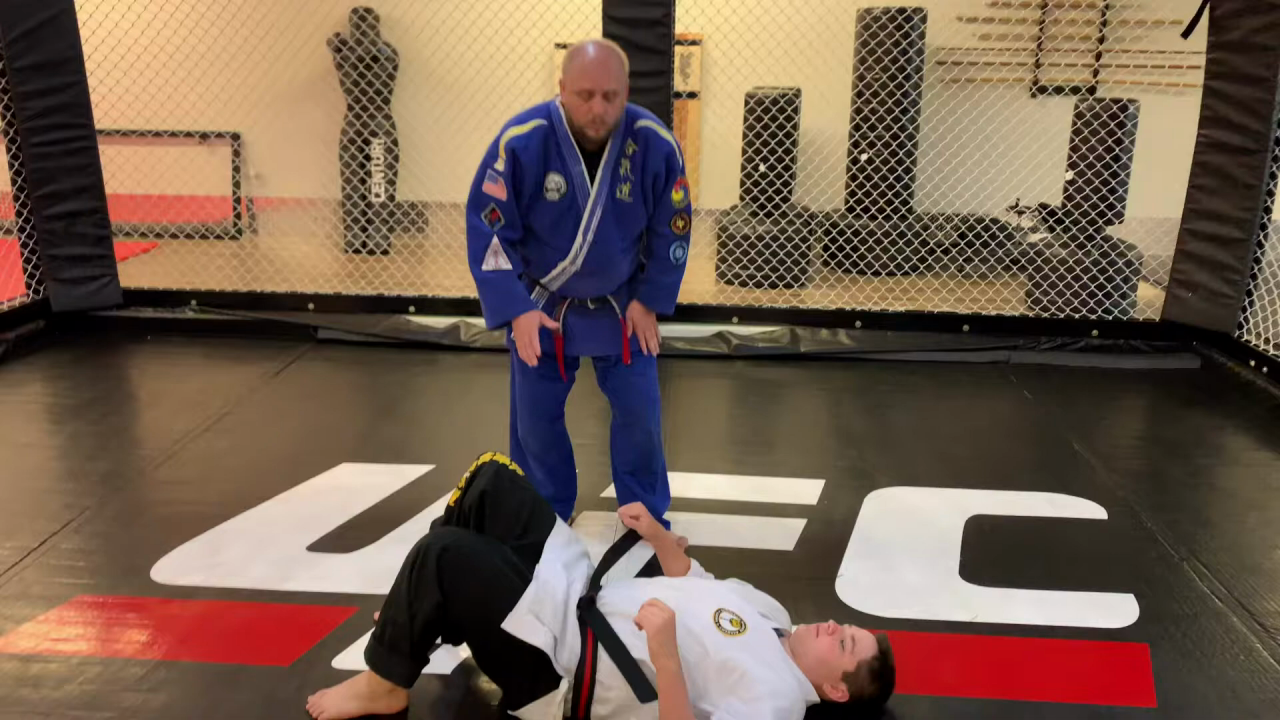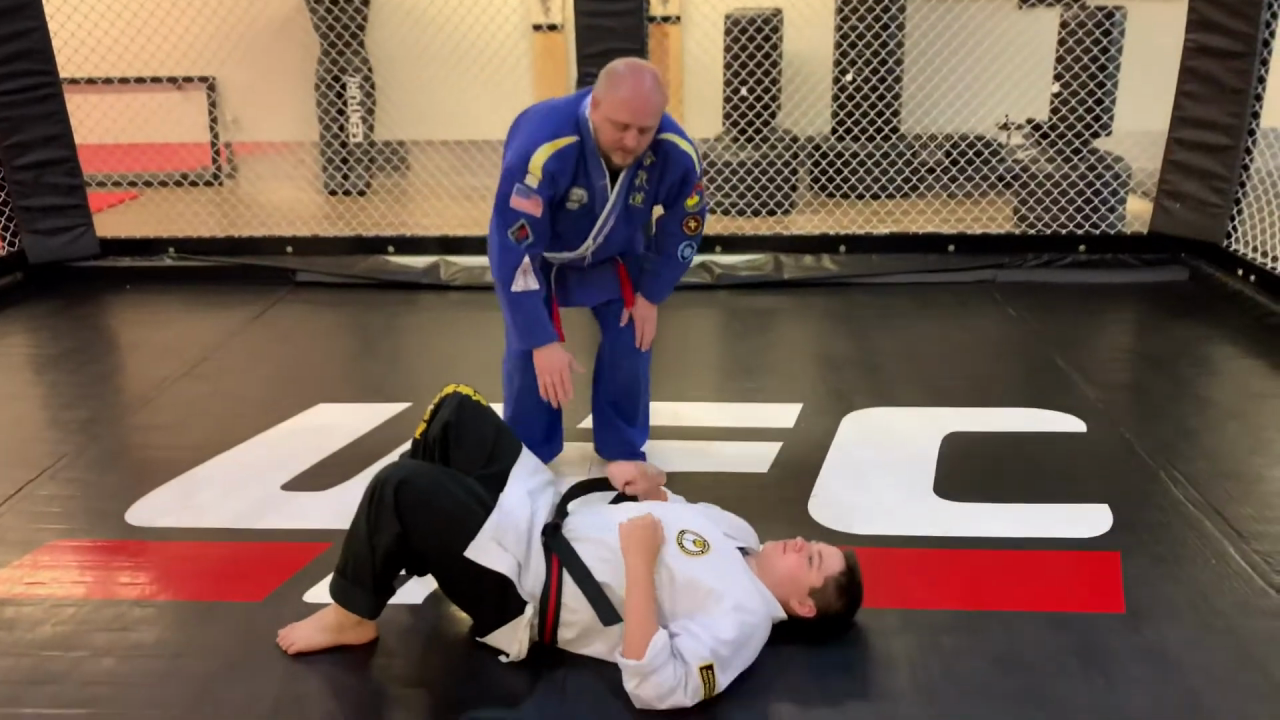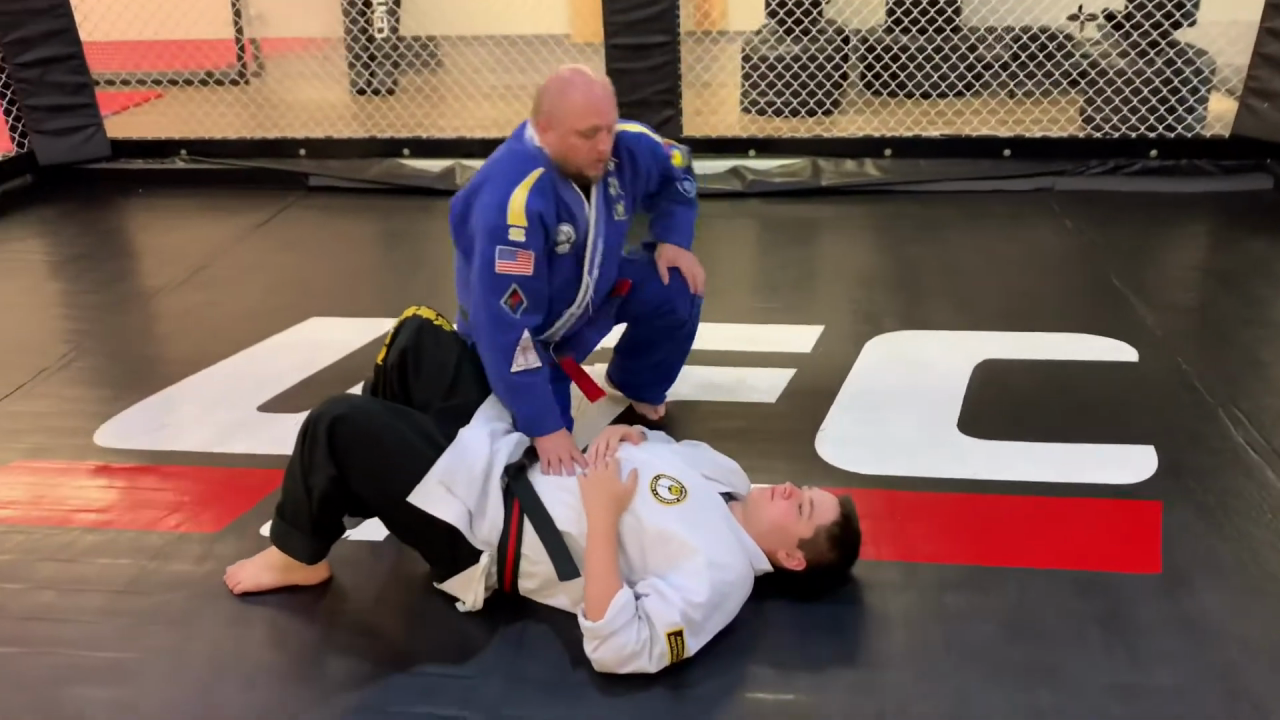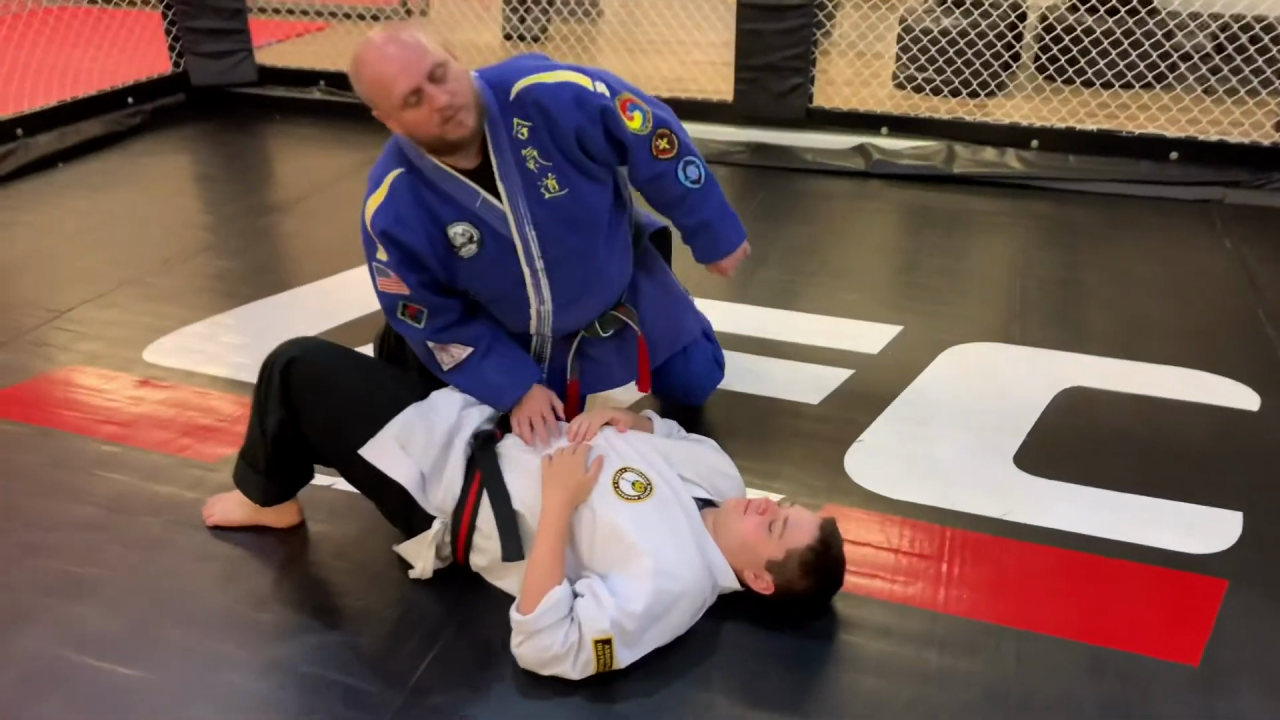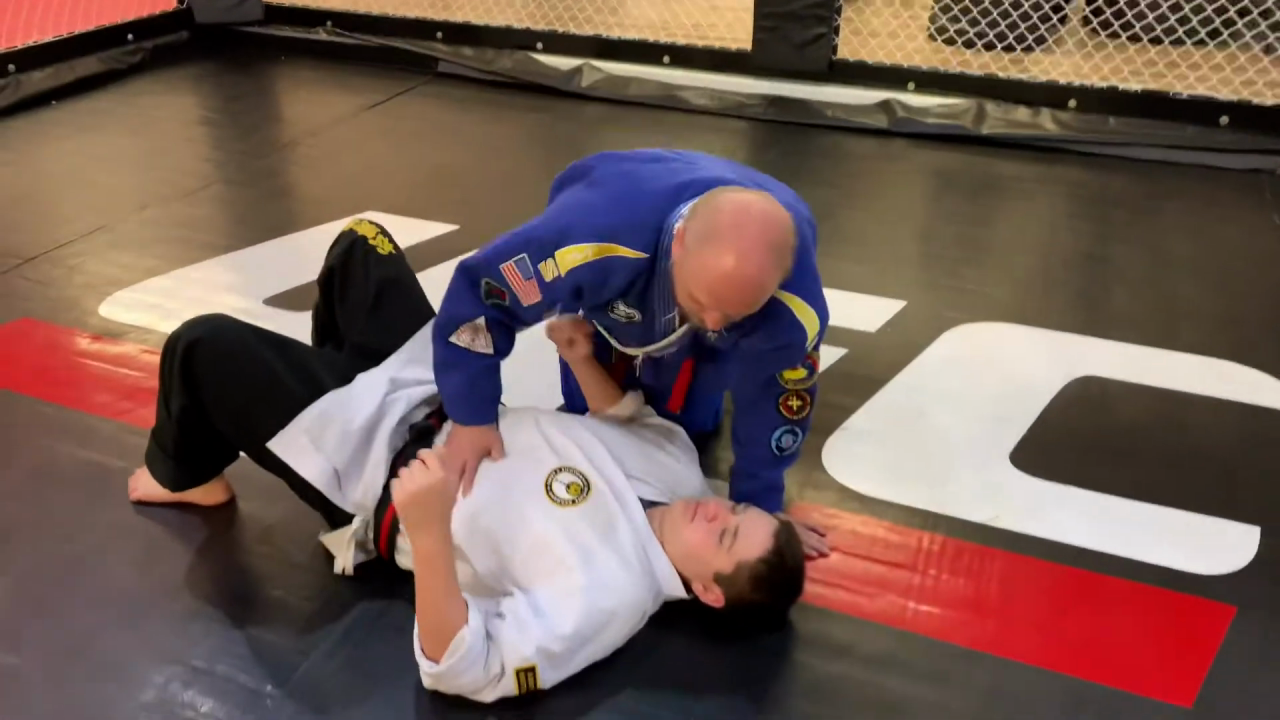
dt=1s
person 1, frame 1
right shoulder: (772, 616)
right elbow: (697, 585)
left wrist: (665, 653)
right wrist: (659, 536)
left hip: (555, 667)
right hip: (584, 594)
left knee: (442, 557)
right knee: (492, 478)
right ankle: (421, 615)
person 1, frame 2
left shoulder: (743, 618)
right shoulder: (740, 535)
left elbow: (654, 685)
right elbow: (672, 511)
left wrist: (640, 563)
right wrist: (645, 479)
left hip: (523, 587)
right hip: (550, 515)
left knee: (399, 487)
right knee: (457, 410)
left ankle: (352, 617)
right ankle: (398, 546)
person 1, frame 3
left shoulder: (718, 574)
right shoulder: (729, 479)
left elbow: (617, 649)
right elbow: (663, 447)
left wrist: (601, 513)
right wrist: (625, 434)
left hip: (479, 526)
right hip: (511, 451)
left knee: (337, 424)
right knee: (419, 332)
left ankle: (298, 557)
right ankle: (364, 472)
person 1, frame 4
left shoulder: (670, 583)
right shoulder: (719, 476)
left elbow: (544, 647)
right elbow: (668, 432)
left wrist: (558, 502)
right wrist: (625, 419)
left hip: (449, 489)
right hip: (498, 425)
left knee: (297, 367)
left ankle: (264, 499)
right ankle: (393, 393)
person 1, frame 5
left shoulder: (608, 595)
right shoulder: (677, 465)
left elbow: (458, 668)
right elbow: (623, 421)
left wrist: (429, 530)
right wrist: (582, 356)
left hip: (380, 472)
right hip: (441, 403)
left knee: (203, 346)
right knee: (361, 242)
left ankle: (185, 477)
right ankle: (332, 375)
person 2, frame 1
left shoulder: (654, 143)
right shoulder: (521, 142)
left elbow: (672, 230)
right elbow: (486, 231)
left wrist: (650, 301)
right wrist: (516, 309)
left hip: (621, 305)
right hip: (541, 306)
left knee: (639, 410)
right knee: (536, 416)
left ankle: (647, 518)
person 2, frame 2
left shoulder: (676, 152)
right shoulder: (542, 143)
left elbow: (684, 230)
right elbow: (513, 246)
left wrist: (651, 295)
right wrist: (541, 342)
left hip: (614, 256)
right hip: (539, 254)
left knee: (631, 339)
right knee: (526, 348)
left ankle: (622, 450)
person 2, frame 3
left shoulder: (627, 144)
right shoulder: (515, 200)
left elbow: (673, 172)
right elbow: (506, 325)
left wrist: (673, 241)
right wrist: (544, 428)
right hip: (509, 332)
left knee: (677, 286)
right knee: (548, 454)
left ankle: (636, 385)
person 2, frame 4
left shoulder: (545, 96)
right shoulder: (393, 207)
left elbow: (655, 144)
right elbow: (440, 323)
left wrist: (716, 236)
right wrist: (514, 390)
left hip: (626, 291)
right hip: (528, 346)
left knee: (694, 385)
right knee: (541, 448)
person 2, frame 5
left shoulder: (793, 303)
right shoulder: (596, 230)
left elbow: (773, 406)
right elbow: (477, 289)
left wrist: (758, 511)
right wrist: (472, 416)
right hip: (605, 306)
left knee: (688, 431)
